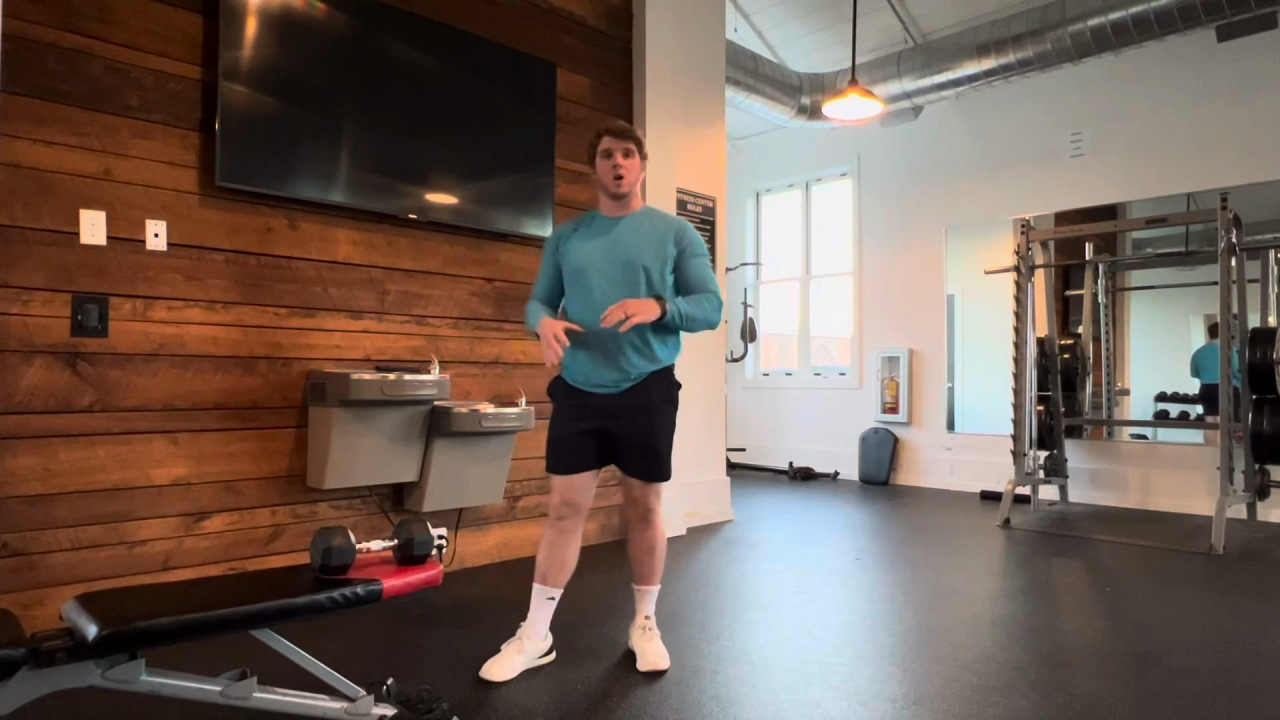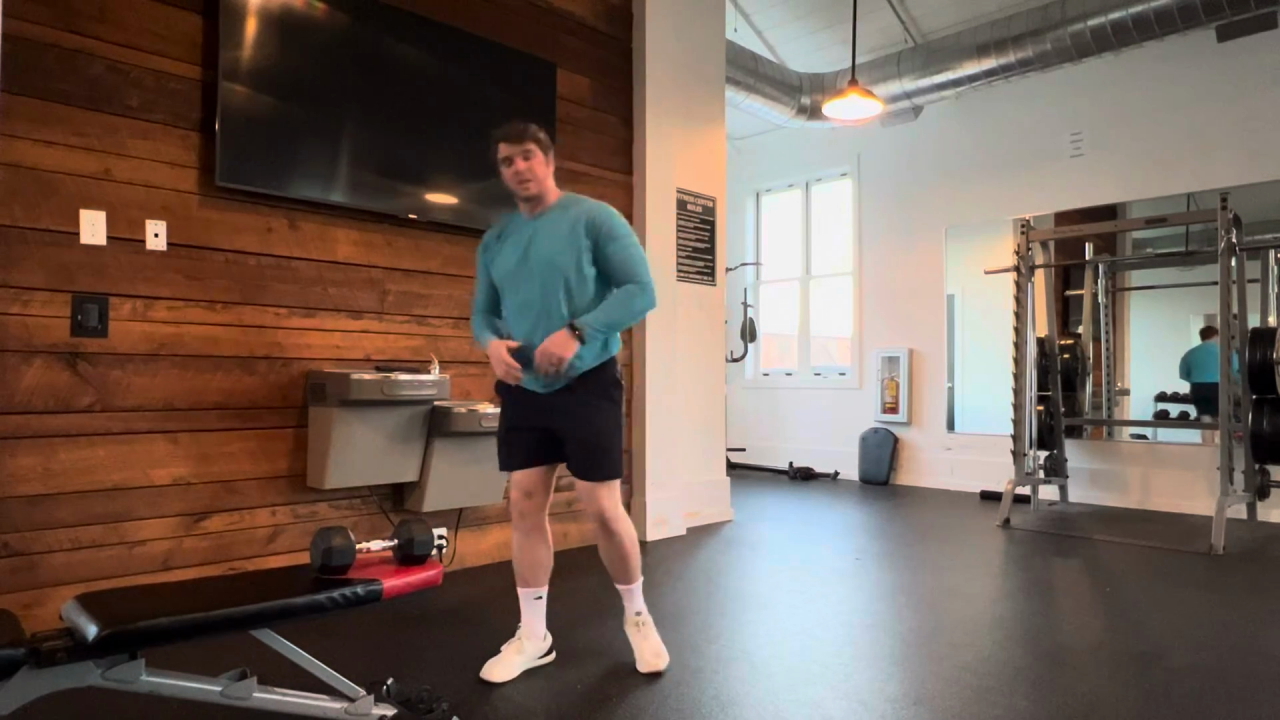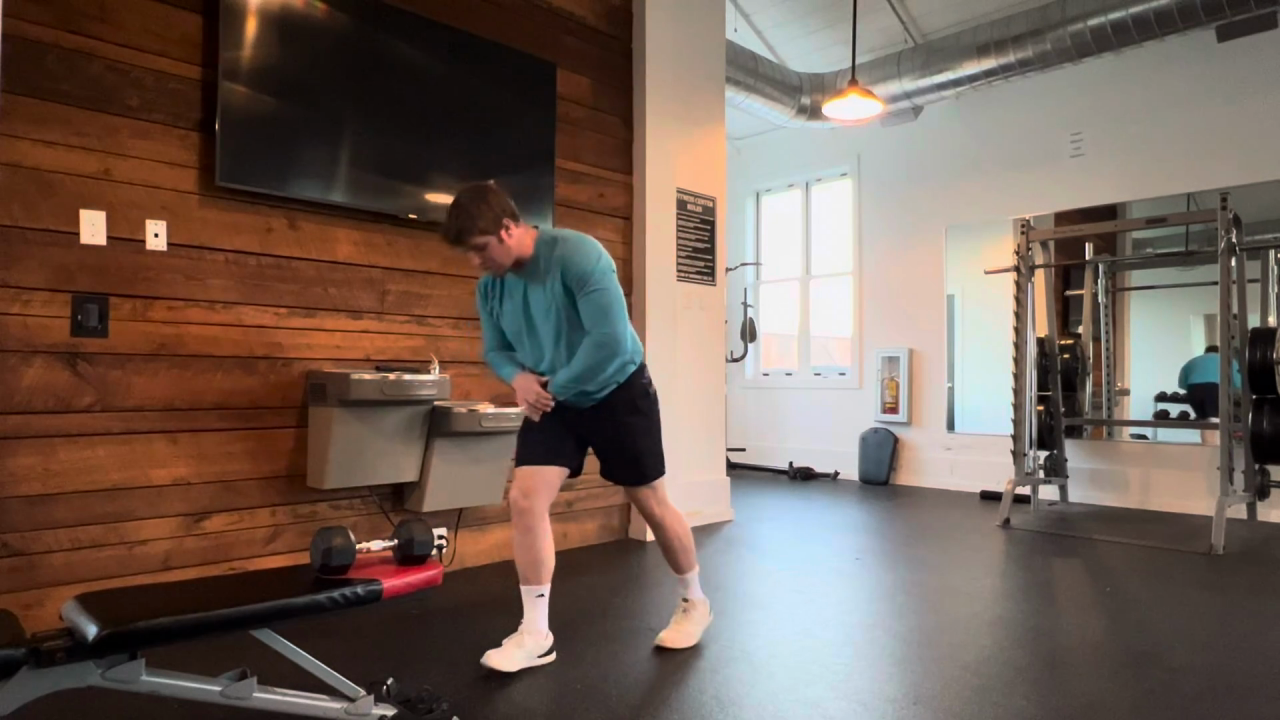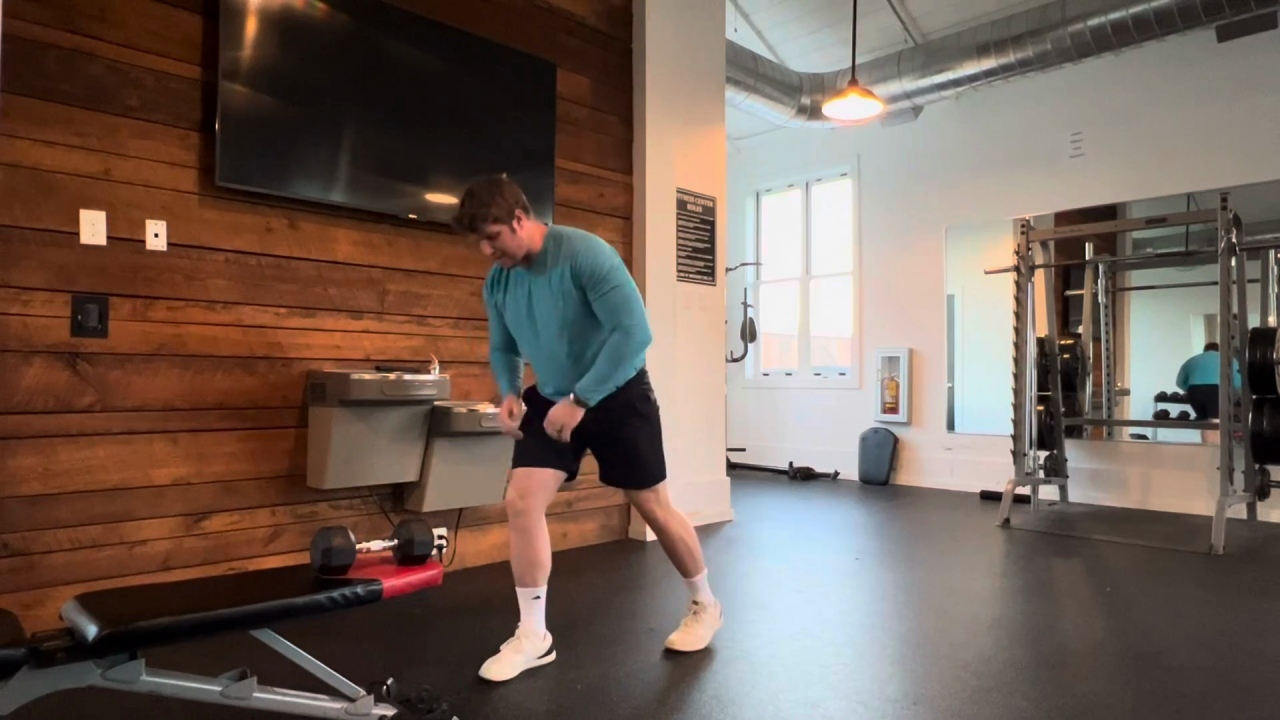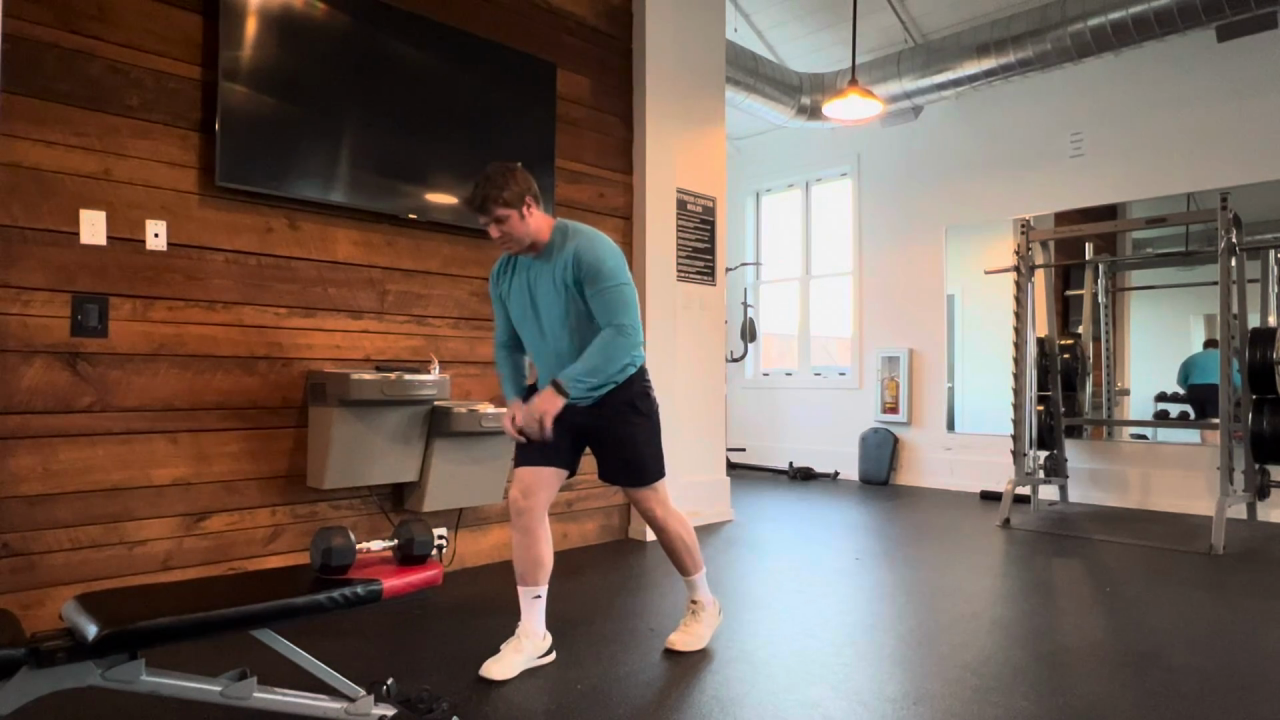
dt=1s
person 1, frame 1
left shoulder: (676, 232)
right shoulder: (566, 237)
left elbow: (710, 307)
right elbow: (539, 300)
left wrist: (659, 307)
right wrist: (545, 322)
left hip: (647, 388)
right hip: (578, 390)
left knee: (644, 508)
right knee: (565, 510)
left ankle: (644, 624)
right ankle: (535, 635)
person 1, frame 2
left shoulder: (595, 219)
right shoulder: (494, 241)
left elbow: (640, 290)
right elbow: (483, 312)
left wrist: (576, 332)
right wrist: (492, 343)
left hip: (588, 383)
right hip: (525, 389)
left knee: (601, 508)
right knee: (525, 507)
left ankle: (637, 617)
right ankle: (533, 635)
person 1, frame 3
left shoulder: (578, 254)
right shoulder: (490, 287)
left elbow: (611, 339)
right elbow: (496, 349)
left wrist: (555, 387)
right wrist: (519, 378)
left hip: (618, 392)
right hip: (553, 402)
left knee: (651, 503)
right knee: (525, 501)
left ankle: (694, 602)
right ankle: (535, 635)
person 1, frame 4
left shoulder: (585, 254)
right shoulder: (497, 282)
left elbow: (634, 331)
right elbow: (503, 348)
left wrist: (581, 400)
right wrist: (509, 393)
left hip: (619, 396)
right hip: (553, 402)
left knee: (653, 508)
right knee: (521, 503)
left ankle: (705, 605)
right ankle: (533, 636)
person 1, frame 5
left shoulder: (590, 249)
right shoulder: (503, 273)
left elbow: (624, 333)
right elbow: (507, 345)
left wrist: (561, 388)
right wrist: (515, 396)
left hip: (618, 393)
right hip: (552, 400)
left knee: (652, 506)
right knee: (524, 502)
left ankle: (703, 604)
right ankle: (533, 636)
